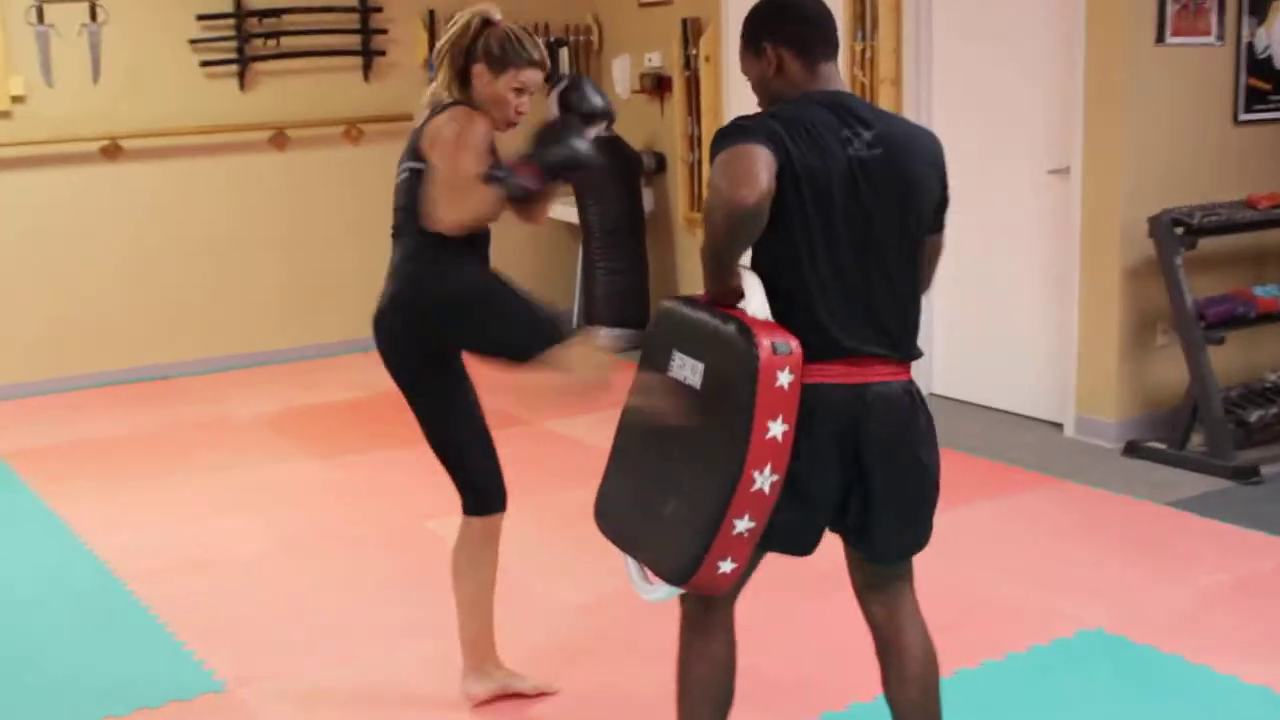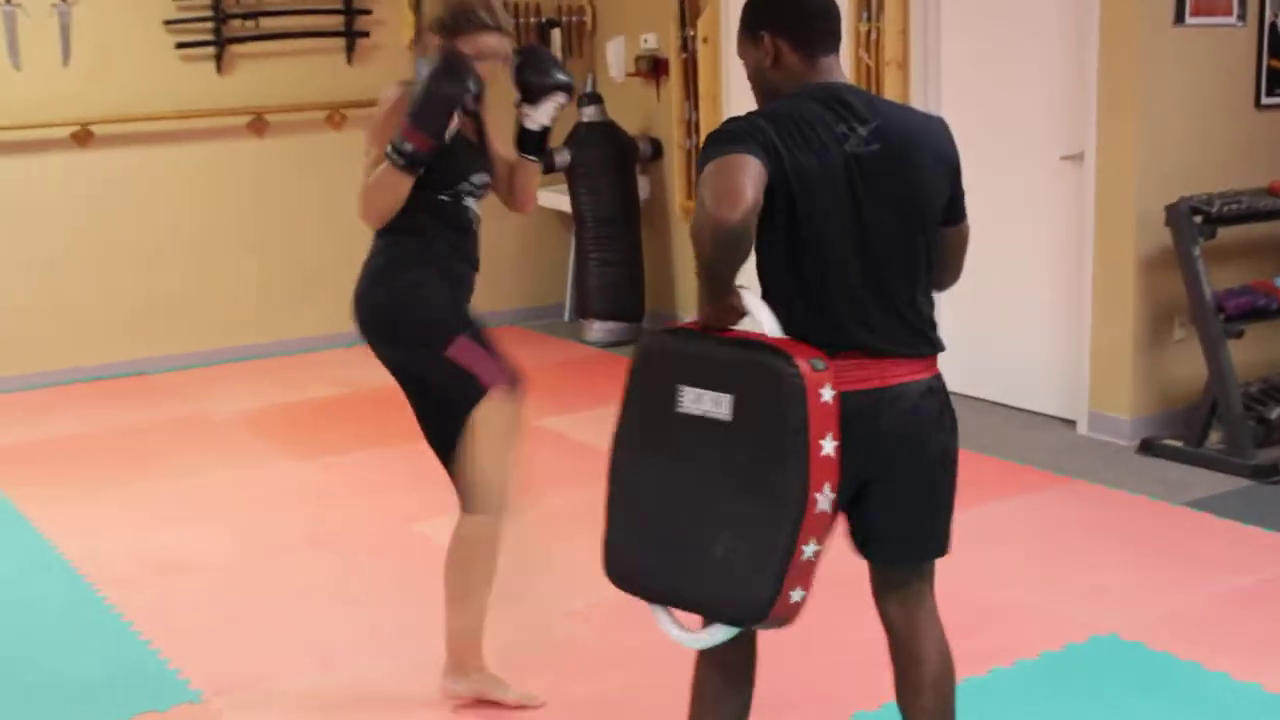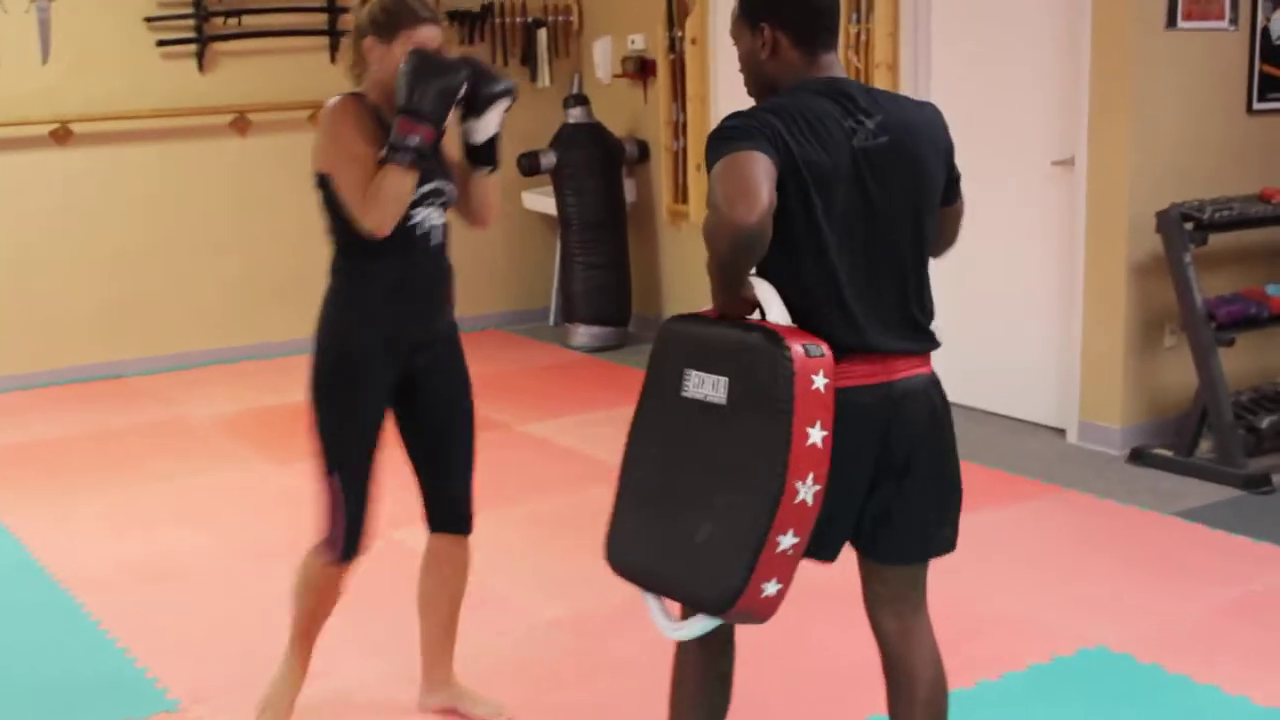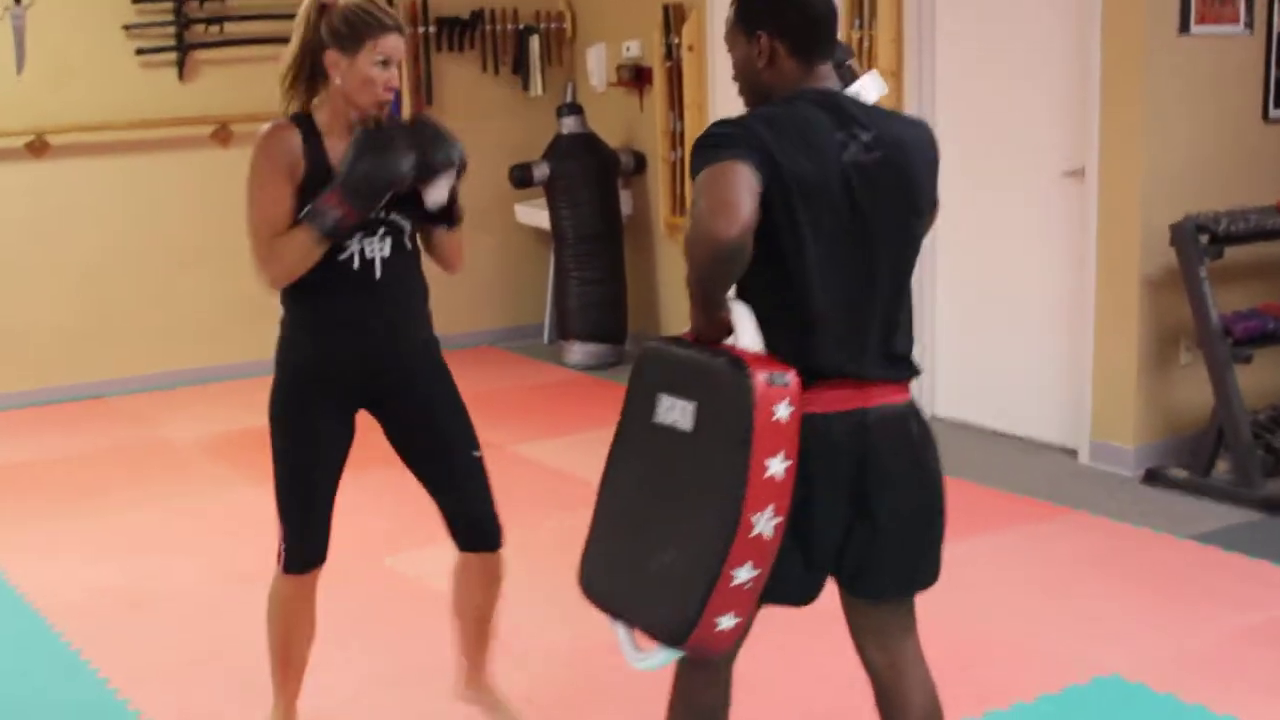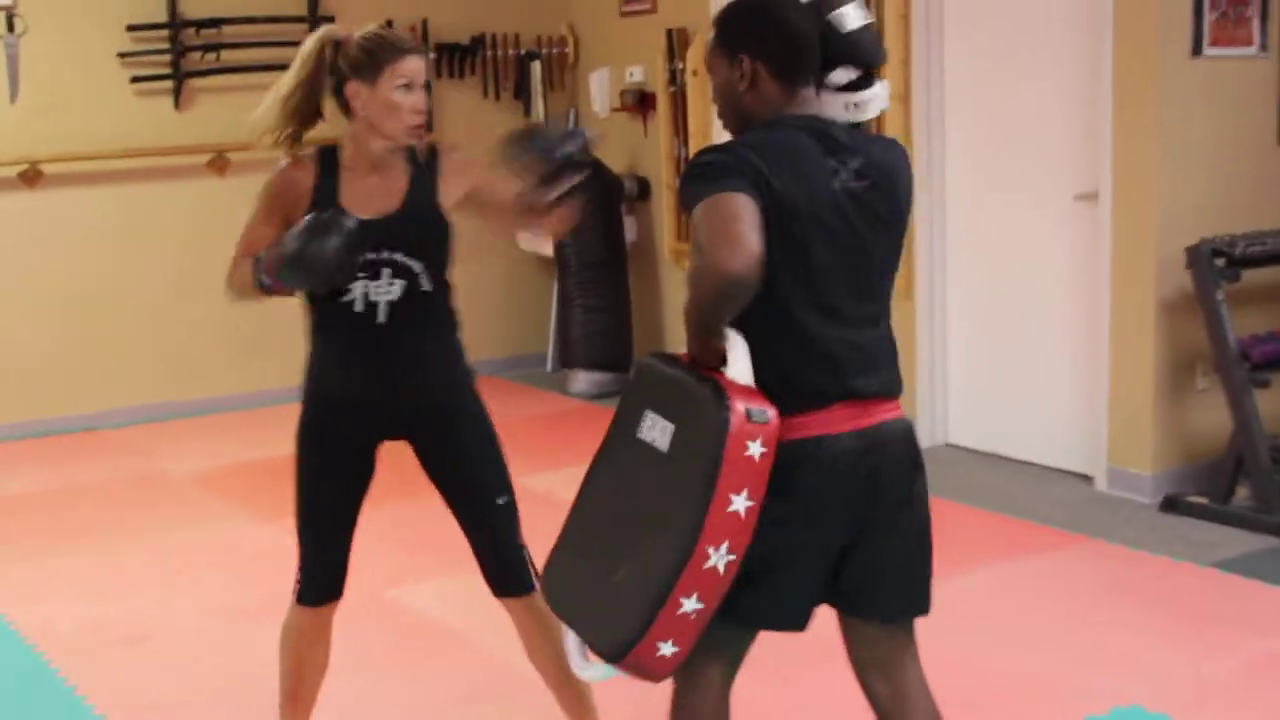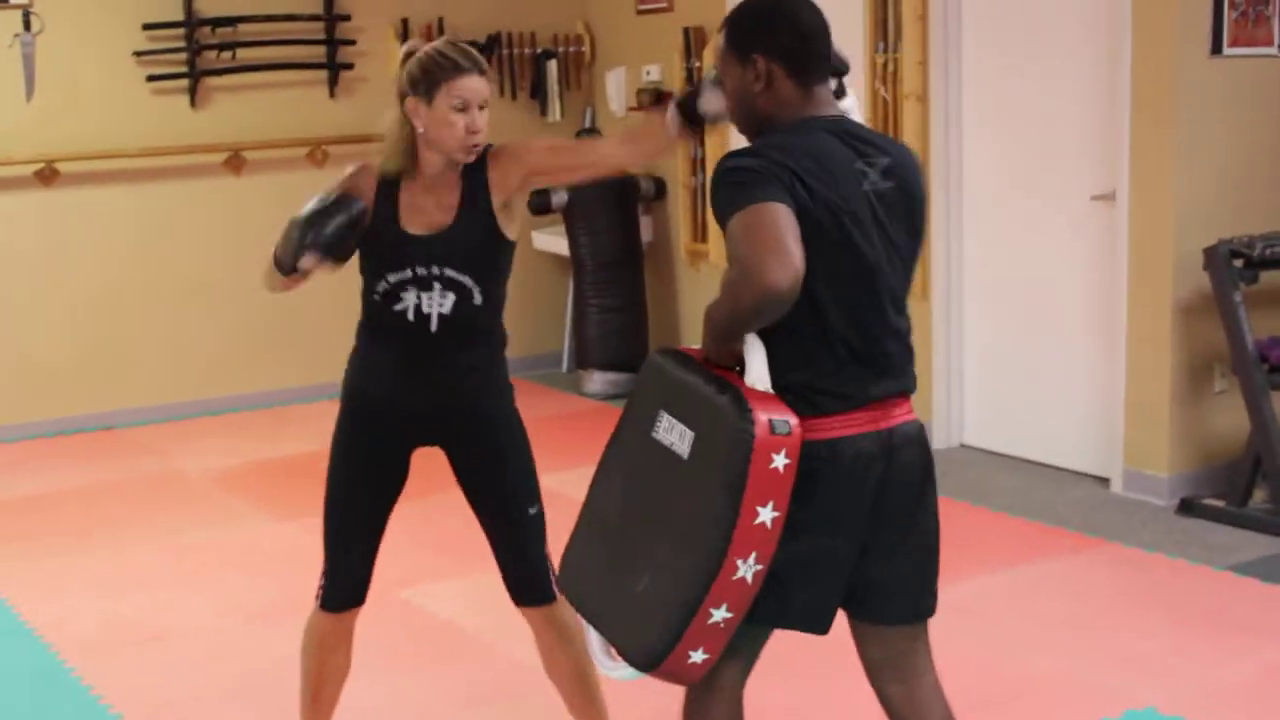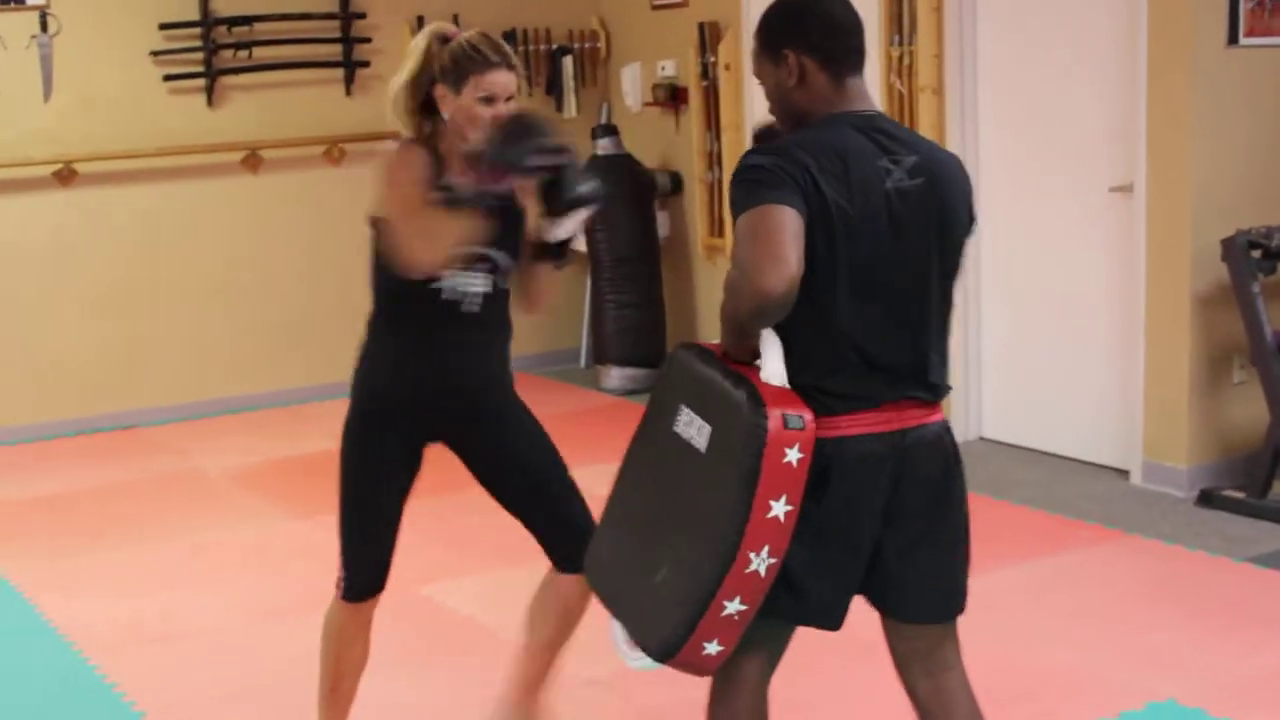
dt=0.2s
person 1, frame 1
left shoulder: (759, 134)
right shoulder: (921, 148)
left elbow: (741, 197)
left wrist: (719, 276)
left hip: (788, 399)
right hip: (889, 398)
left knee: (708, 590)
right knee: (892, 600)
person 1, frame 2
left shoulder: (752, 137)
right shoulder: (928, 136)
left elbow: (726, 214)
right elbow: (946, 269)
left wrist: (716, 295)
right hip: (910, 402)
right knee: (910, 604)
person 1, frame 3
left shoulder: (756, 130)
right shoulder: (925, 127)
left elbow: (742, 215)
left wrist: (727, 289)
right hip: (909, 395)
right knee: (903, 616)
person 1, frame 4
left shoulder: (742, 141)
right shoulder: (914, 143)
left elbow: (724, 229)
left wrist: (705, 309)
right hip: (890, 426)
right knee: (893, 645)
person 1, frame 5
left shoulder: (728, 165)
right shoulder: (886, 162)
left elbow: (733, 263)
left wrist: (699, 330)
left hip: (781, 453)
right hip: (883, 444)
left knee: (705, 660)
person 1, frame 6
left shoulder: (758, 169)
right shoulder: (900, 165)
left elbow: (774, 276)
left wrist: (719, 333)
left hip: (799, 455)
right hip: (896, 444)
person 1, frame 7
left shoulder: (779, 166)
right shoulder: (945, 171)
left elbow: (769, 280)
left wrist: (736, 334)
left hip: (816, 452)
right hip: (921, 446)
left knee: (743, 656)
person 2, frame 1
left shoulder: (451, 123)
right shoulder: (464, 124)
left elbow: (525, 214)
right elbow: (449, 217)
left wrist: (566, 143)
right wrist: (536, 170)
left hip: (409, 322)
right hip: (441, 296)
left knee: (484, 500)
right knee: (566, 343)
left ankle: (483, 668)
person 2, frame 2
left shoulder: (470, 117)
right shoulder: (405, 105)
left elbow: (523, 197)
right elbow: (374, 209)
left wrist: (538, 120)
right wrist: (421, 128)
left hip: (436, 299)
right hip: (403, 294)
left knee: (482, 493)
right knee: (498, 391)
left ankle: (464, 666)
person 2, frame 3
left shoulder: (416, 115)
right shoulder: (345, 117)
left elbow: (481, 212)
right elbow: (375, 215)
left wrist: (484, 134)
right wrist: (417, 127)
left hip: (433, 333)
right hip: (359, 335)
left knee: (454, 517)
right knee: (347, 532)
person 2, frame 4
left shoulder: (402, 141)
right shoulder: (283, 144)
left elbow: (451, 261)
right elbow: (274, 270)
left wrist: (440, 194)
right wrist: (348, 195)
left hip: (408, 358)
right hip: (314, 367)
left knee: (480, 532)
right knee: (300, 557)
person 2, frame 5
left shoulder: (441, 167)
right shoulder: (298, 177)
left elbow: (543, 218)
right elbow: (243, 278)
left wrist: (548, 188)
right wrist: (286, 268)
left hip: (438, 393)
right hip: (339, 399)
left knee: (513, 579)
right knee: (317, 592)
person 2, frame 6
left shoulder: (507, 169)
right shoulder: (368, 183)
left elbow: (625, 148)
right elbow: (282, 276)
right wrist: (300, 250)
left hip: (476, 399)
right hip: (378, 402)
left knee: (535, 591)
right knee: (340, 597)
person 2, frame 7
right shoulder: (405, 163)
left elbow: (531, 291)
right elbow: (419, 257)
left wrist: (549, 227)
right wrist: (490, 190)
left hip: (482, 394)
right hip: (395, 394)
left knee: (578, 551)
right knee: (361, 587)
